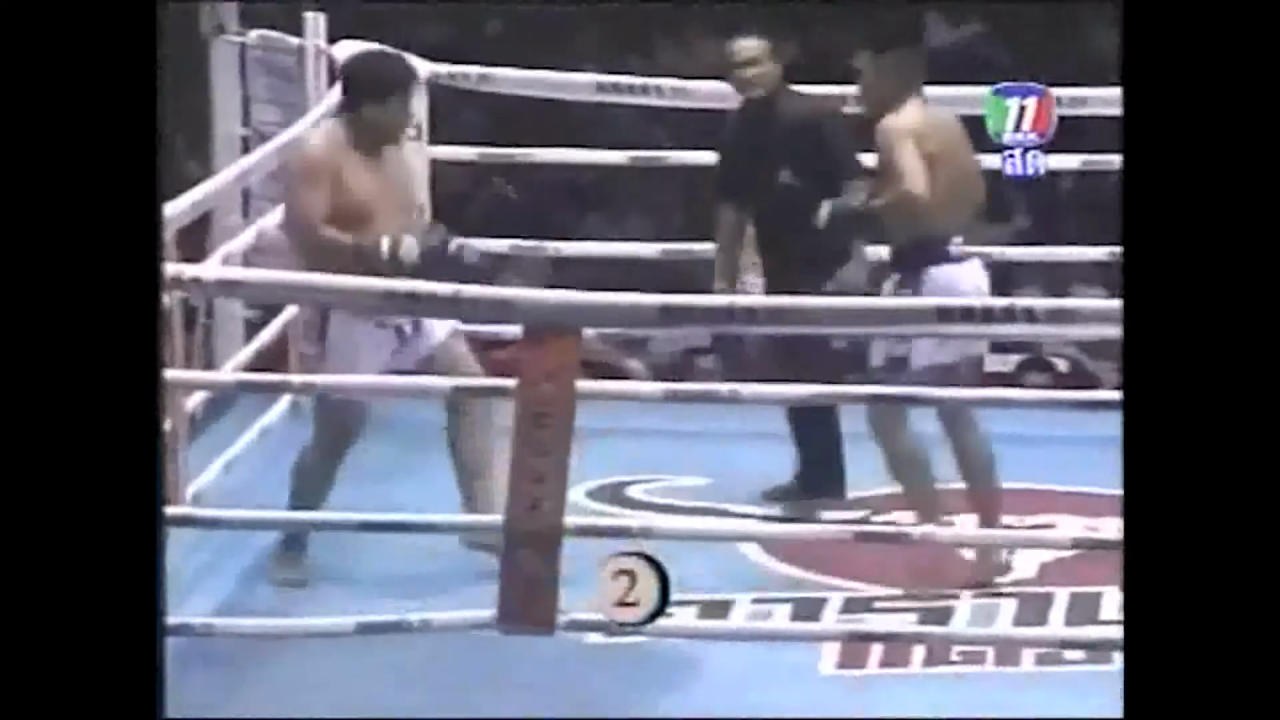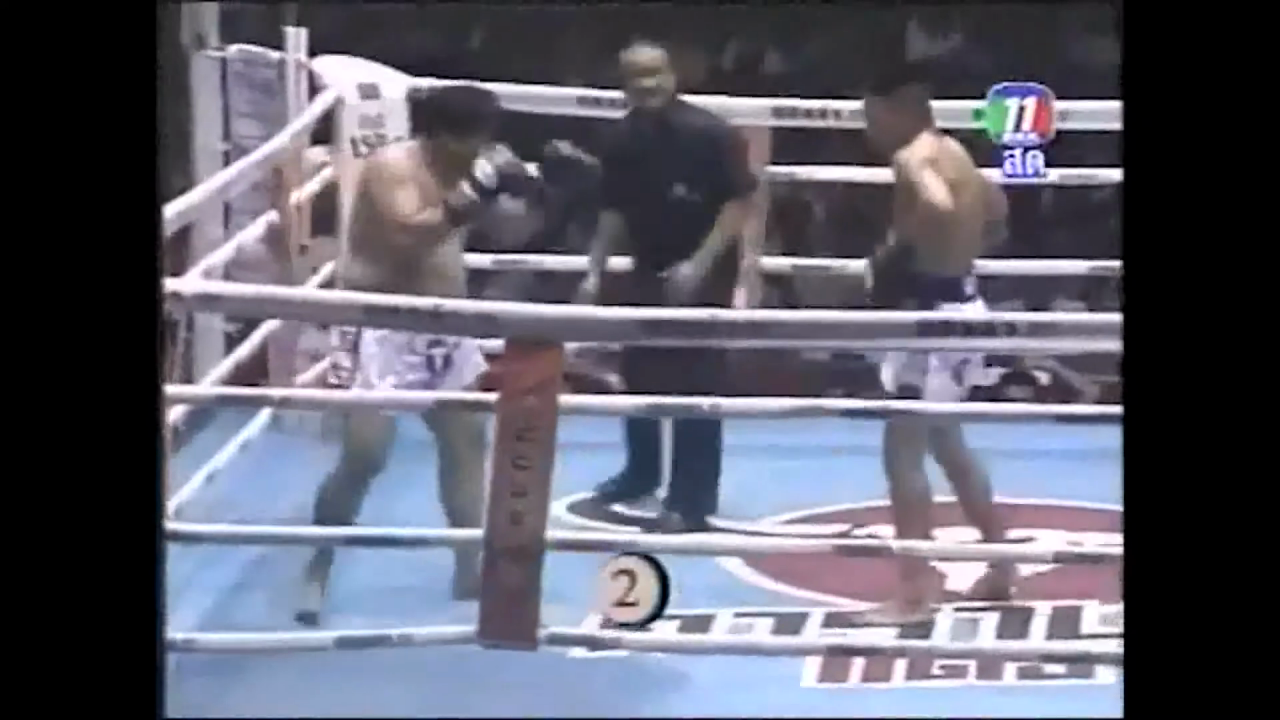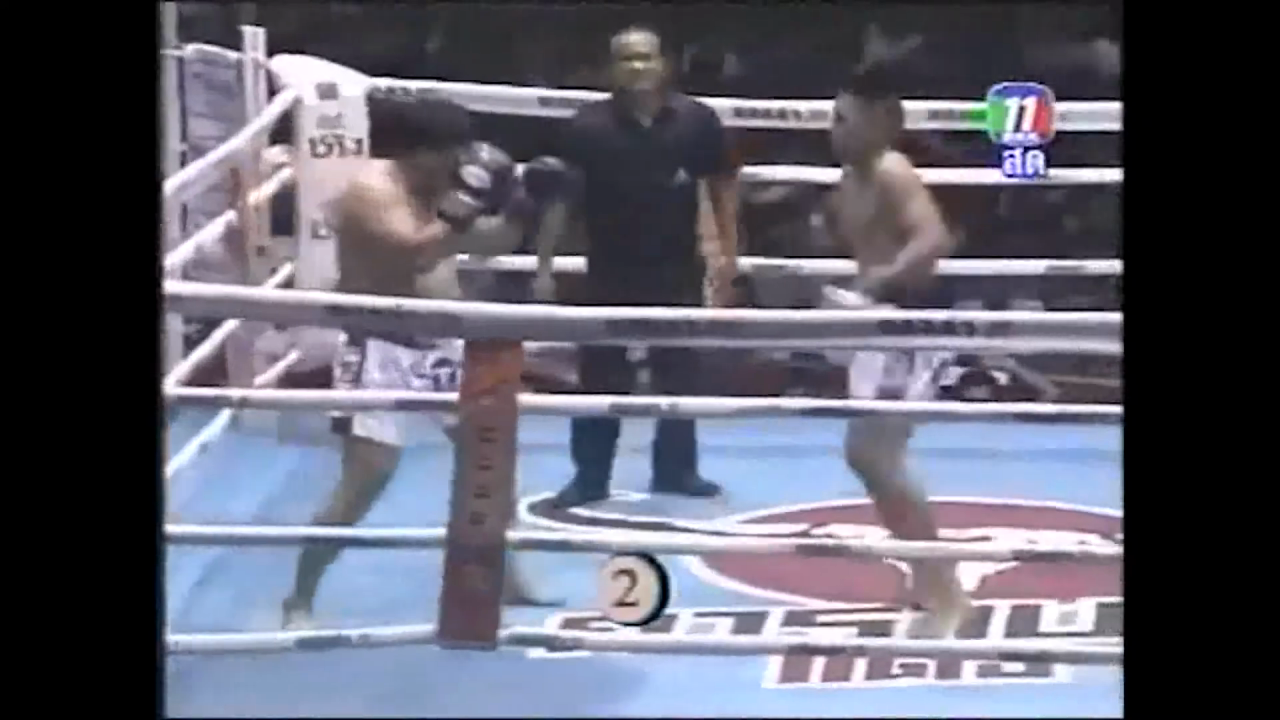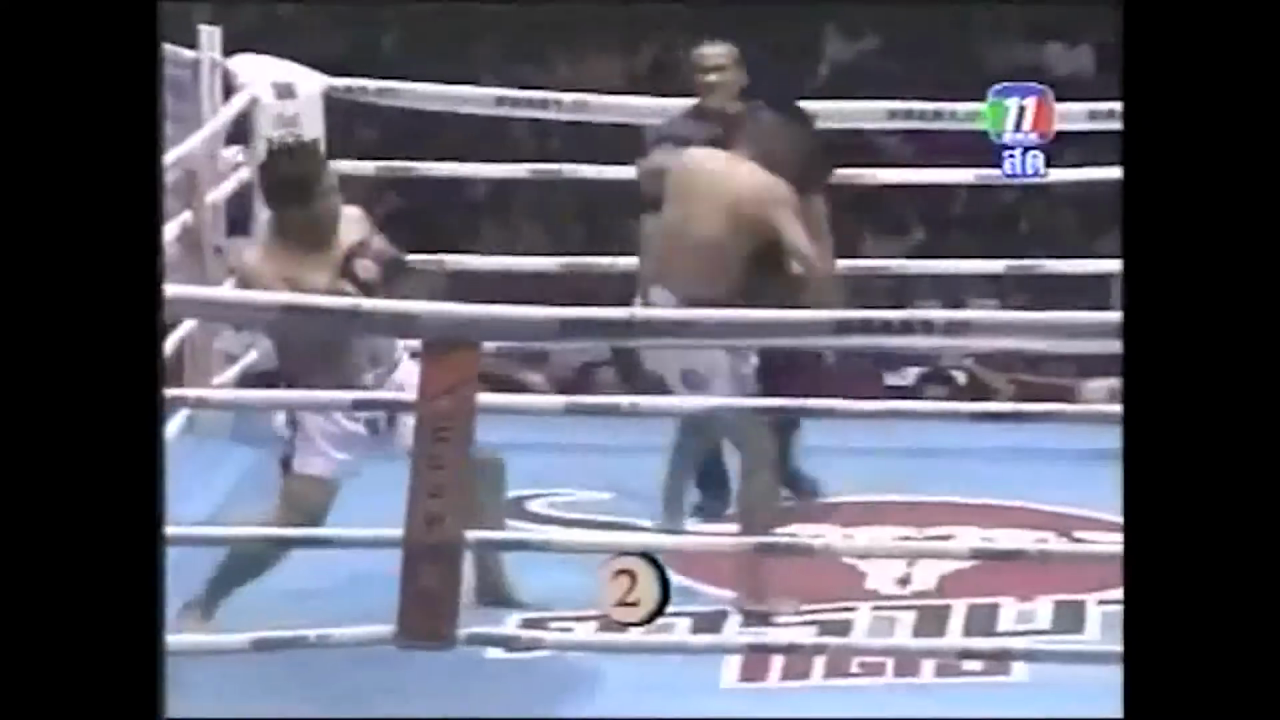
dt=0.7s
person 1, frame 1
left shoulder: (895, 125)
right shoulder: (946, 121)
left elbow: (915, 196)
right elbow: (975, 196)
left wrist: (869, 206)
left hip: (926, 276)
right hip: (963, 269)
left knee: (886, 414)
right knee: (960, 415)
right ankle: (990, 546)
person 1, frame 2
left shoulder: (911, 158)
right shoulder: (951, 150)
left elbow: (939, 211)
right elbow: (997, 209)
left wrist: (896, 247)
left hip: (936, 311)
right hip: (954, 304)
left knee: (902, 453)
right knee: (946, 441)
left ankle: (916, 592)
right ankle: (1000, 565)
person 1, frame 3
left shoulder: (891, 173)
right shoulder: (852, 176)
left elbow: (933, 241)
left wrist: (867, 289)
left knee: (874, 455)
right knee: (870, 455)
left ankle: (942, 589)
right ankle: (932, 576)
person 1, frame 4
left shoulder: (687, 159)
right shoulder: (772, 192)
left elbow: (647, 171)
right elbow: (820, 280)
left hip: (657, 312)
left knee: (701, 428)
right knee: (760, 451)
person 2, frame 1
left shoulder: (390, 148)
right shoulder: (317, 153)
right elbow: (308, 237)
left wrist: (435, 243)
right wrist: (389, 254)
right hip: (350, 316)
left knee: (473, 394)
right knee: (335, 436)
left ankle: (485, 518)
right ankle: (292, 543)
person 2, frame 2
left shoulder: (460, 175)
right shoulder: (391, 167)
right elbow: (408, 236)
right wrist: (476, 191)
left hip: (443, 333)
right hip: (380, 331)
left knee: (467, 441)
right knee: (363, 454)
left ankle: (470, 571)
right ankle: (317, 571)
person 2, frame 3
left shoulder: (435, 189)
right shoulder: (369, 190)
left elbow: (489, 243)
right elbow: (414, 254)
left wrist: (520, 206)
right wrist: (467, 202)
left hip: (446, 345)
right hip: (384, 352)
right knee: (363, 482)
left ankle: (502, 575)
right ankle: (299, 601)
person 2, frame 4
left shoulder: (354, 221)
right shoulder: (258, 266)
right elbow: (299, 339)
right wrist: (354, 288)
left hip: (393, 376)
left knee: (484, 466)
right knee: (296, 518)
left ankle: (491, 584)
right ankle: (201, 605)
person 3, frame 1
left shoulder: (814, 116)
right shoulder: (738, 131)
left elbow: (855, 184)
right elbow: (731, 208)
left wrist: (855, 257)
right wrist: (725, 274)
left hip: (824, 262)
right hip: (781, 264)
left knee: (807, 367)
right knee: (793, 366)
left ankle: (822, 476)
right ankle: (819, 475)
person 3, frame 2
left shoulder: (709, 132)
right shoulder: (623, 139)
left elbow: (738, 203)
right elbow: (614, 210)
left wrist: (699, 265)
right wrist: (594, 271)
left hip: (700, 279)
right hip: (649, 273)
left knee: (695, 389)
right knee: (639, 377)
left ankle: (690, 501)
right ankle: (641, 471)
person 3, frame 3
left shoulder: (696, 119)
right shoulder: (588, 127)
left elbow: (721, 186)
right elbow: (562, 200)
left wrist: (727, 254)
right wrist: (544, 266)
left hip: (677, 270)
right hip: (609, 271)
left knee: (678, 374)
right knee: (599, 376)
left ankle: (676, 469)
right ankle: (589, 476)
person 3, frame 4
right shoulder: (672, 137)
left elbow: (810, 196)
right elbow: (653, 213)
left wrist: (823, 258)
left knee: (791, 366)
left ankle: (781, 460)
right ankle: (713, 487)
